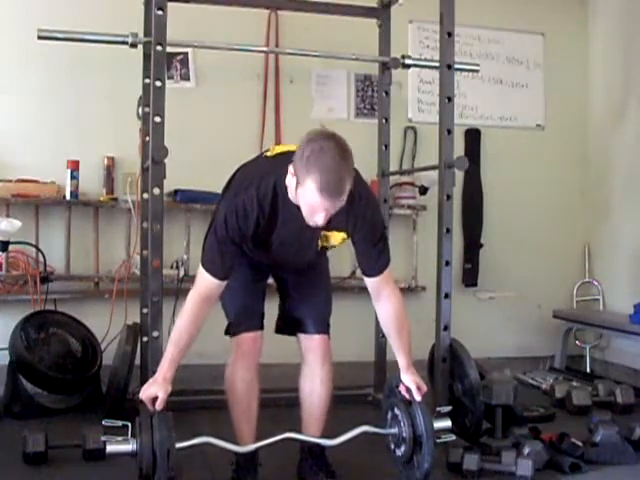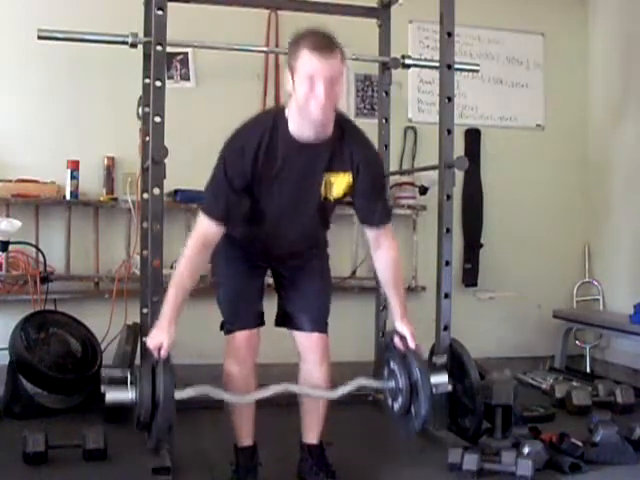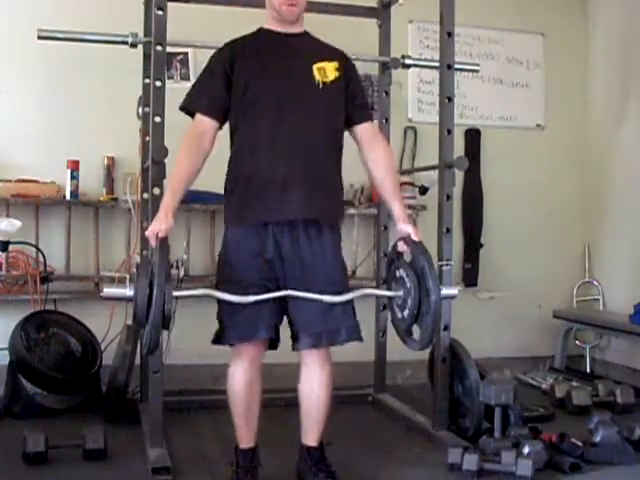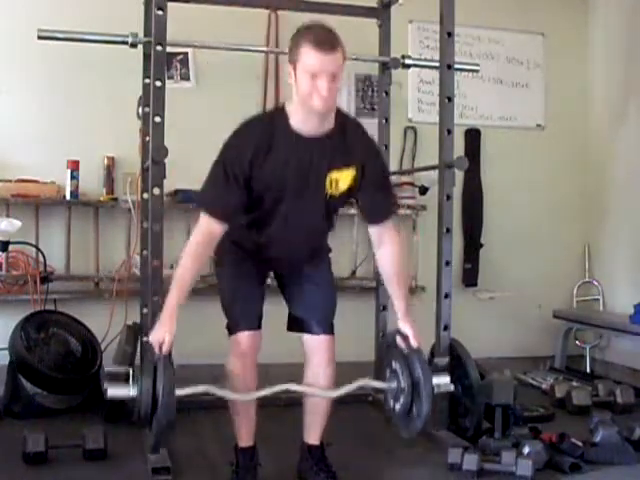
dt=0.7s
person 1, frame 1
left shoulder: (361, 202)
right shoulder: (248, 195)
left elbow: (383, 290)
right elbow: (204, 292)
left wrist: (406, 367)
right wrist: (164, 373)
left hip: (305, 260)
right hip: (248, 256)
left knee: (318, 346)
right knee: (247, 345)
person 1, frame 2
left shoulder: (357, 151)
right shoulder: (251, 142)
left elbow: (381, 240)
right elbow: (204, 236)
left wrist: (400, 316)
right wrist: (167, 319)
left hip: (305, 249)
right hip: (241, 246)
left knee: (315, 346)
right knee: (242, 343)
person 1, frame 3
left shoulder: (335, 60)
right shoulder: (237, 55)
left elbow: (369, 139)
right elbow: (201, 133)
left wrist: (400, 216)
right wrist: (167, 208)
left hip: (317, 224)
right hip: (251, 223)
left knee: (317, 348)
right knee: (247, 348)
person 1, frame 4
left shoulder: (357, 147)
right shoulder: (253, 140)
left elbow: (383, 235)
right elbow: (208, 230)
left wrist: (402, 315)
right wrist: (169, 314)
left hip: (308, 252)
right hip: (245, 248)
left knee: (322, 347)
right knee: (245, 343)
